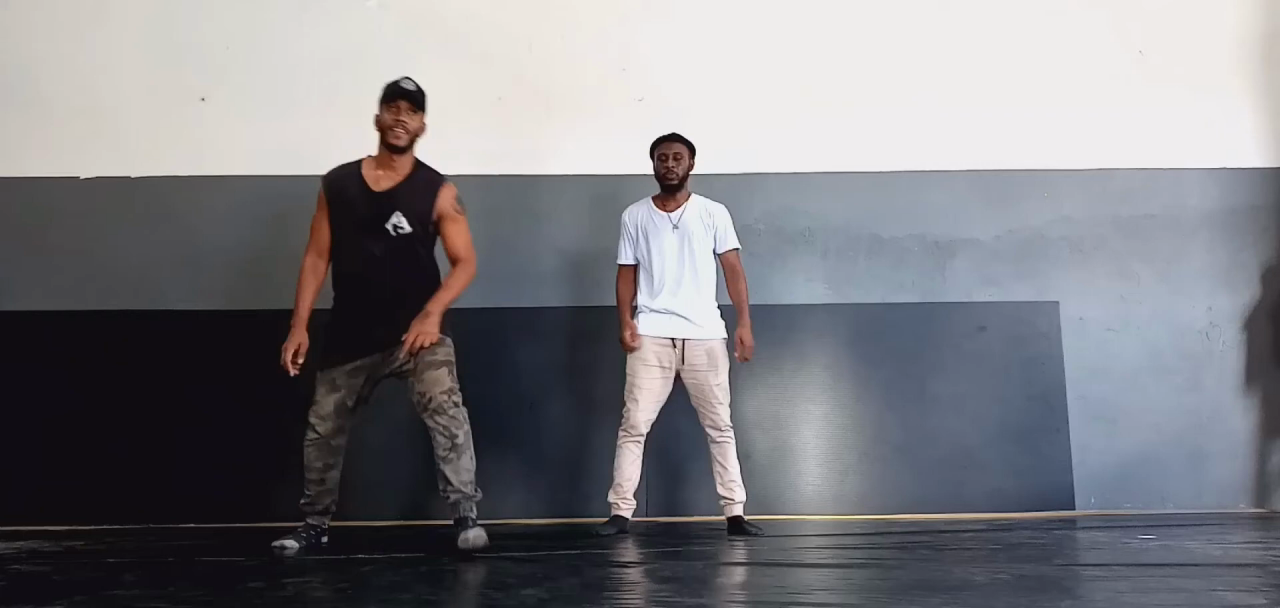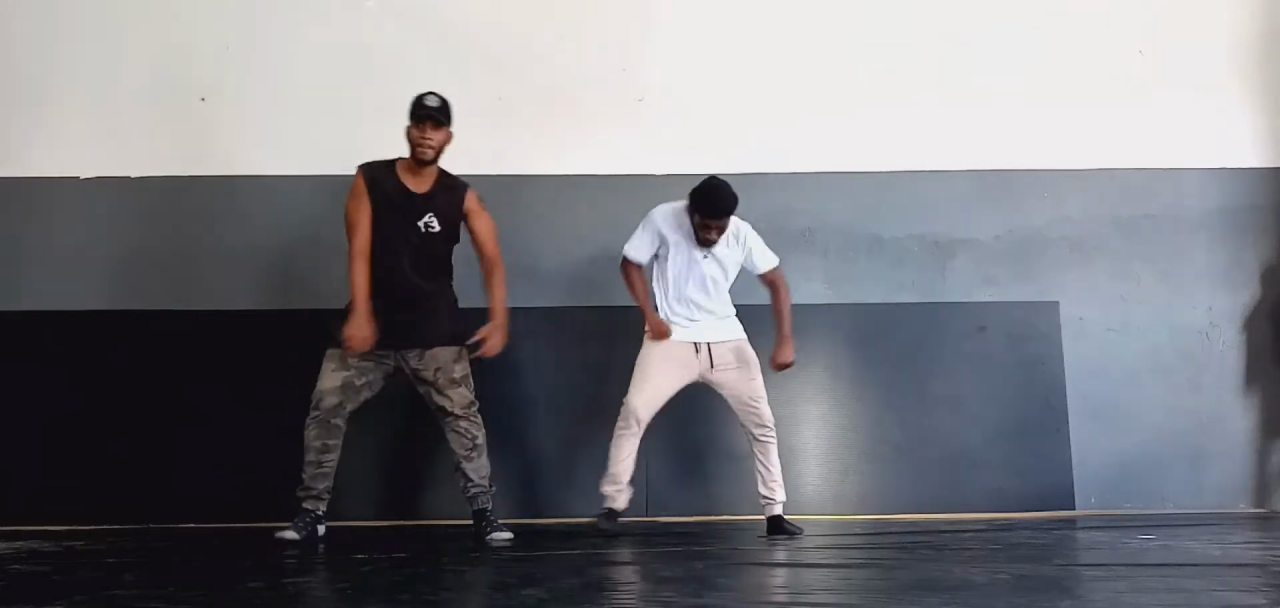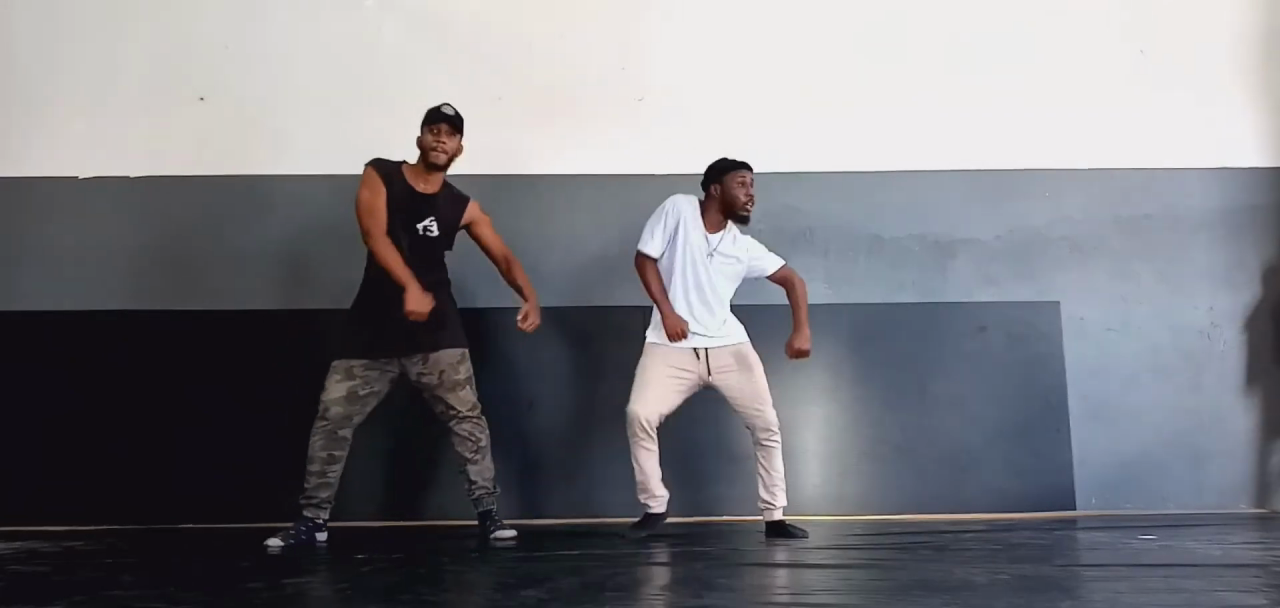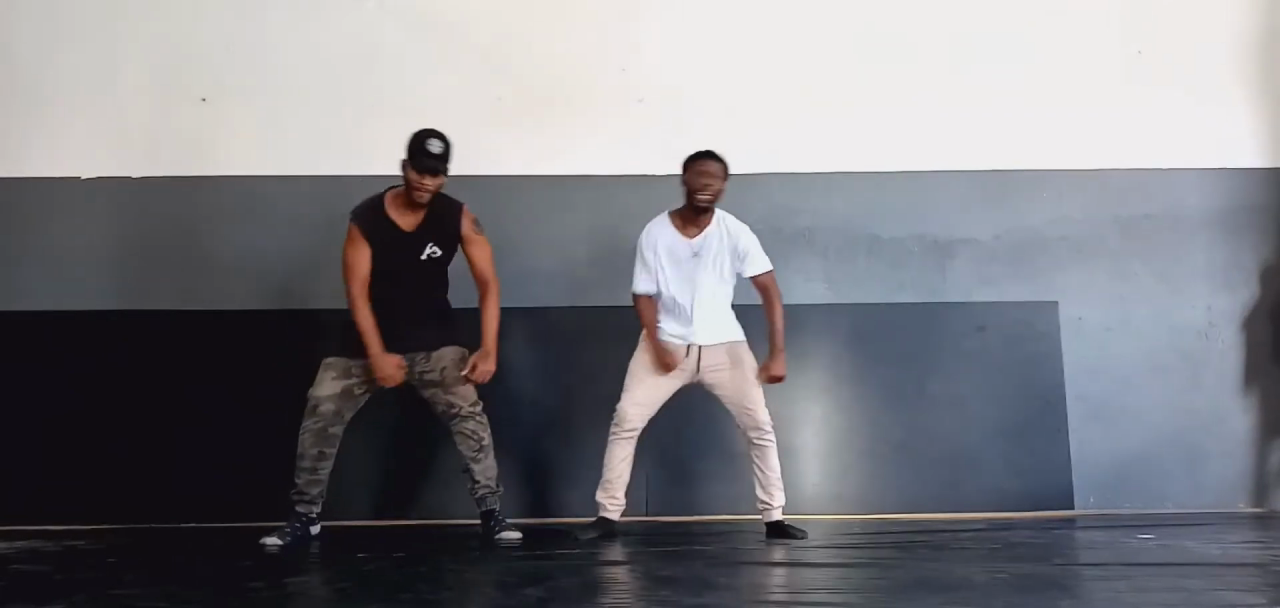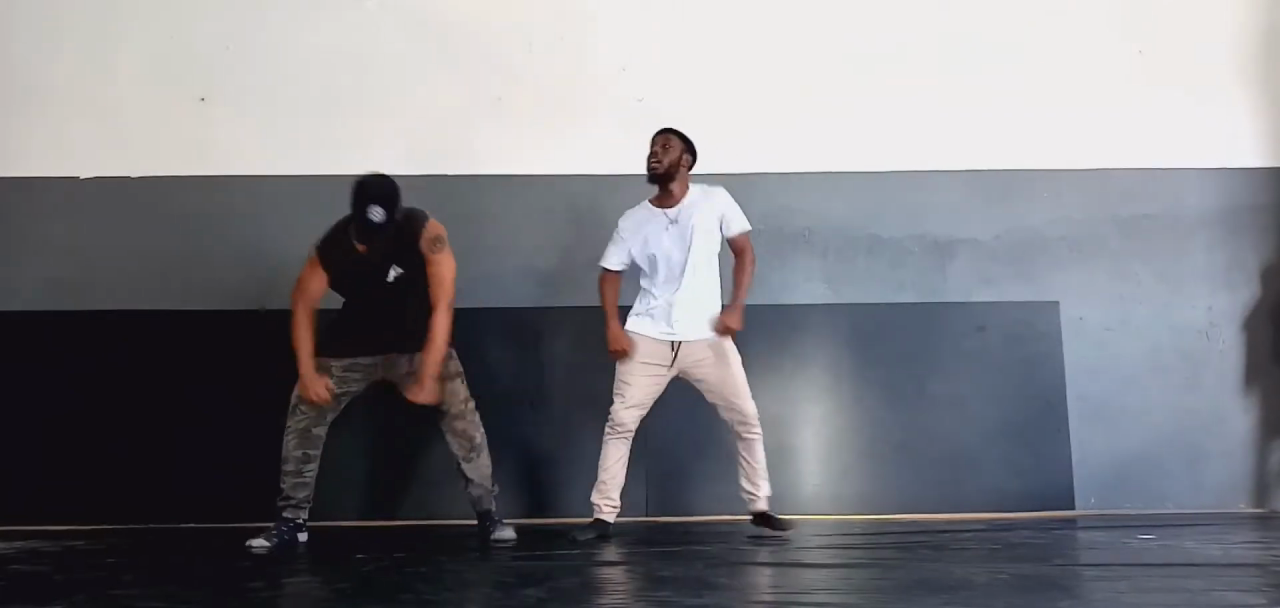
dt=1s
person 1, frame 1
left shoulder: (438, 190)
right shoulder: (337, 183)
left elbow: (465, 261)
right elbow: (317, 256)
left wrist: (432, 313)
right wrist: (299, 325)
left hip: (415, 326)
right hip: (350, 332)
left knee: (443, 405)
right knee: (323, 428)
left ankle: (466, 515)
right ankle: (315, 524)
person 1, frame 2
left shoulder: (460, 196)
right shoulder: (369, 179)
left elbow: (491, 258)
right elbow: (359, 247)
left wrist: (498, 317)
right wrist: (359, 314)
left hip: (434, 323)
right hip: (374, 319)
left knee: (462, 413)
right knee: (326, 407)
left ankle: (483, 511)
right ankle: (311, 513)
person 1, frame 3
left shoulder: (462, 206)
right shoulder: (378, 175)
left elbow: (503, 256)
right elbow: (376, 237)
left wrist: (529, 296)
right wrist: (411, 288)
left hip: (436, 330)
right hip: (373, 327)
left knee: (467, 417)
right knee: (332, 419)
left ankle: (488, 512)
right ankle: (312, 521)
person 1, frame 4
left shoulder: (457, 217)
right shoulder: (366, 218)
left elbow: (488, 284)
right elbow: (357, 290)
left wrist: (489, 349)
right wrist: (376, 355)
left hip: (433, 339)
right hip: (373, 336)
left knee: (469, 414)
right knee: (320, 414)
left ankle: (491, 513)
right ankle: (305, 517)
person 1, frame 5
left shoulder: (424, 230)
right shoulder: (333, 245)
left elbow: (442, 307)
right elbow: (303, 307)
left wrist: (429, 376)
right wrist: (307, 375)
left hip: (417, 340)
right hip: (352, 341)
left knee: (461, 413)
right knee: (304, 413)
left ankle: (487, 513)
right ankle: (292, 521)
person 2, frame 1
left shoulder: (714, 212)
right shoulder: (635, 215)
left elbow: (733, 267)
right elbow: (627, 272)
left wrist: (744, 322)
right wrist: (626, 321)
left hip: (705, 336)
right hip: (652, 336)
left knee: (719, 425)
right knee: (635, 423)
left ankle: (734, 512)
right ankle: (621, 511)
person 2, frame 2
left shoulder: (741, 235)
right shoulder: (663, 219)
left elbow: (776, 281)
right elbow: (631, 264)
left wrist: (785, 339)
right wrist: (650, 315)
left hip: (724, 340)
right hip: (669, 338)
left knee: (761, 421)
right knee: (634, 410)
left ankle: (774, 512)
right ankle: (614, 503)
person 2, frame 3
left shoulder: (743, 246)
right shoulder: (677, 209)
left elbow: (791, 279)
right elbow: (644, 259)
left wrist: (802, 328)
right wrist: (667, 312)
left hip: (728, 346)
right hip: (673, 343)
left knee: (766, 425)
right knee: (640, 414)
left ankle: (774, 517)
right ankle: (654, 507)
person 2, frame 4
left shoulder: (735, 232)
right shoulder: (655, 233)
left elbow: (769, 290)
right elbow: (645, 296)
left wrist: (778, 352)
right wrist: (656, 344)
left hip: (722, 344)
right hip: (668, 344)
left knee: (759, 425)
right knee: (625, 420)
left ankle: (773, 518)
right ankle: (608, 515)
person 2, frame 5
left shoulder: (715, 201)
right shoulder: (634, 220)
left elbow: (745, 253)
right elbow: (609, 271)
left wrist: (734, 309)
right wrist: (613, 326)
left hip: (707, 337)
right hip: (649, 336)
left knee: (745, 417)
right knee: (621, 421)
left ankle: (759, 506)
right ankle: (604, 515)
